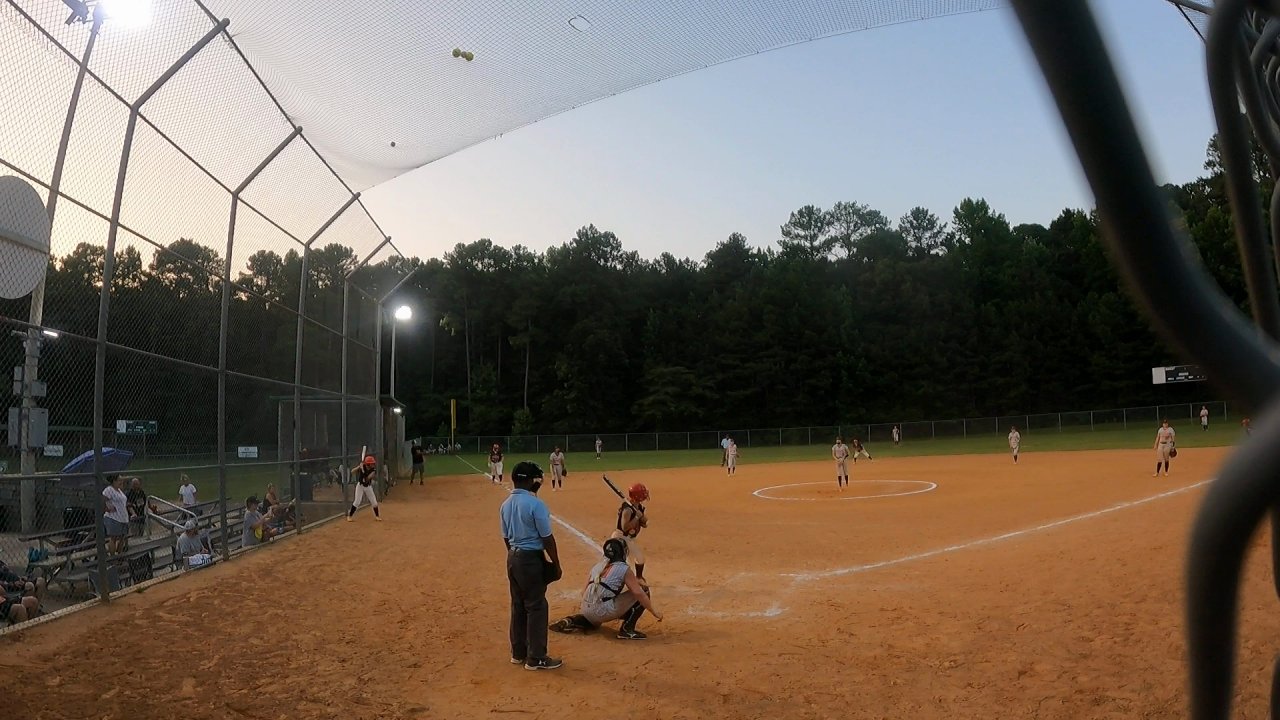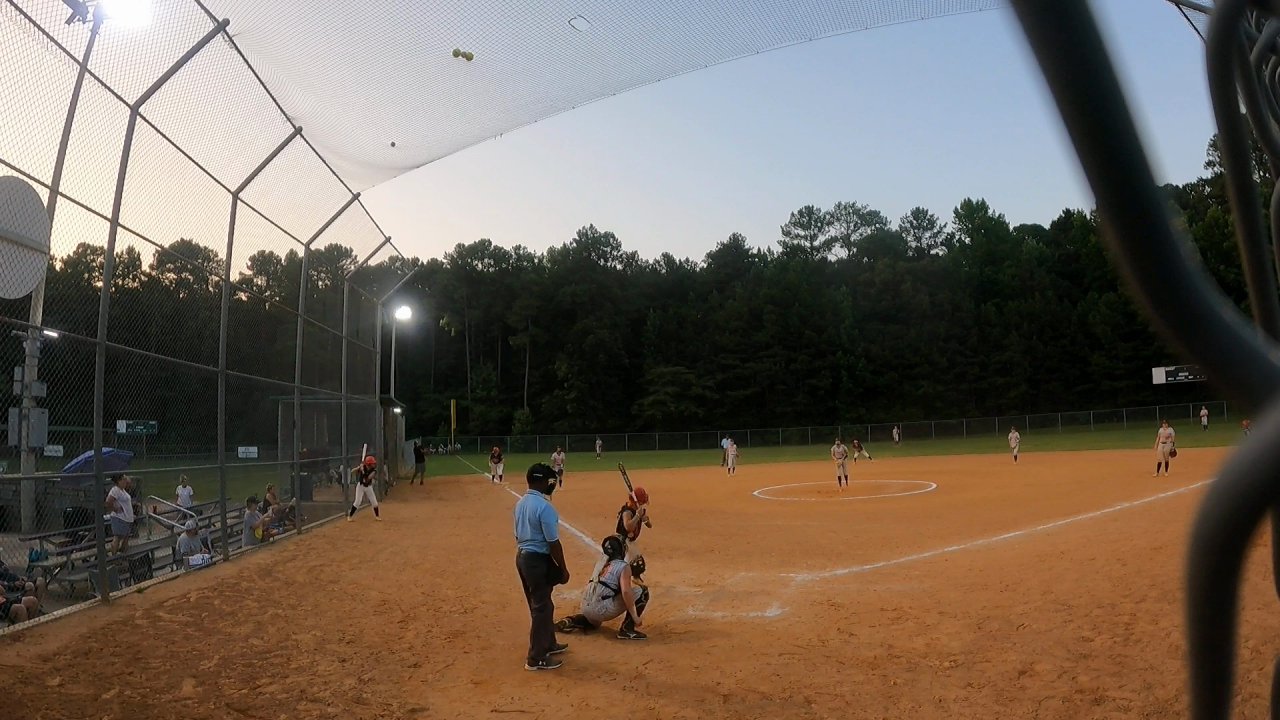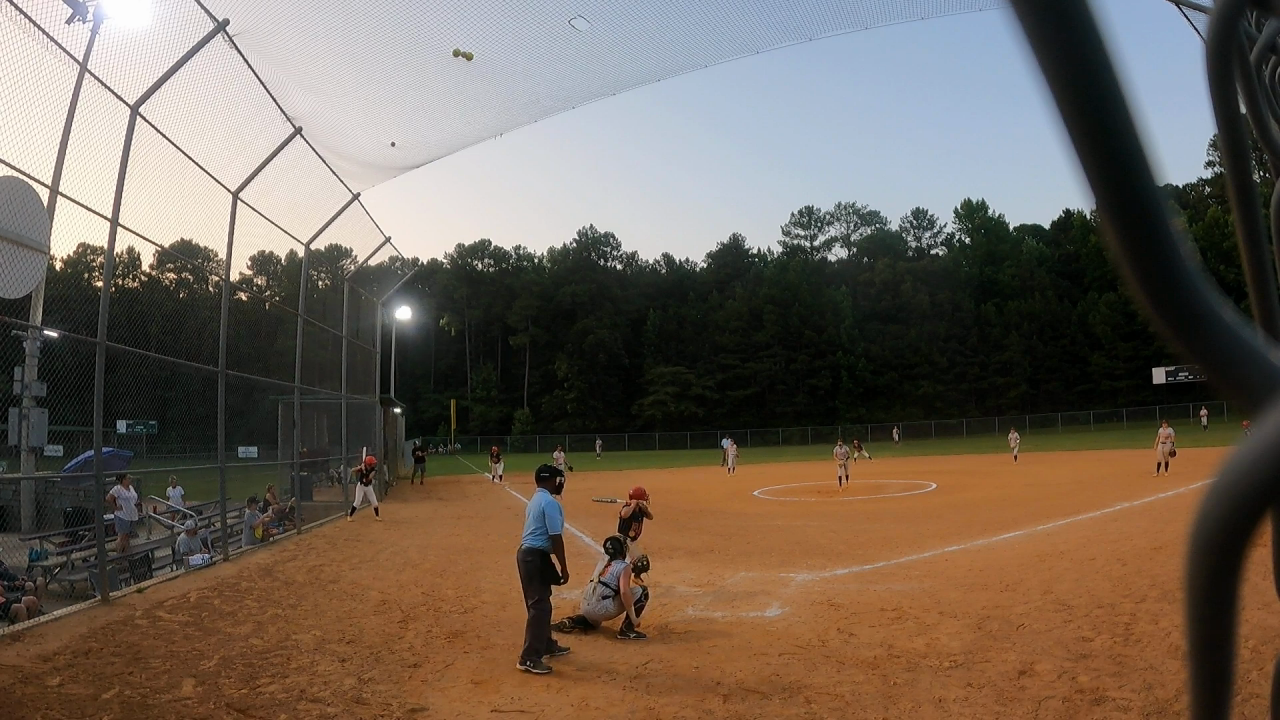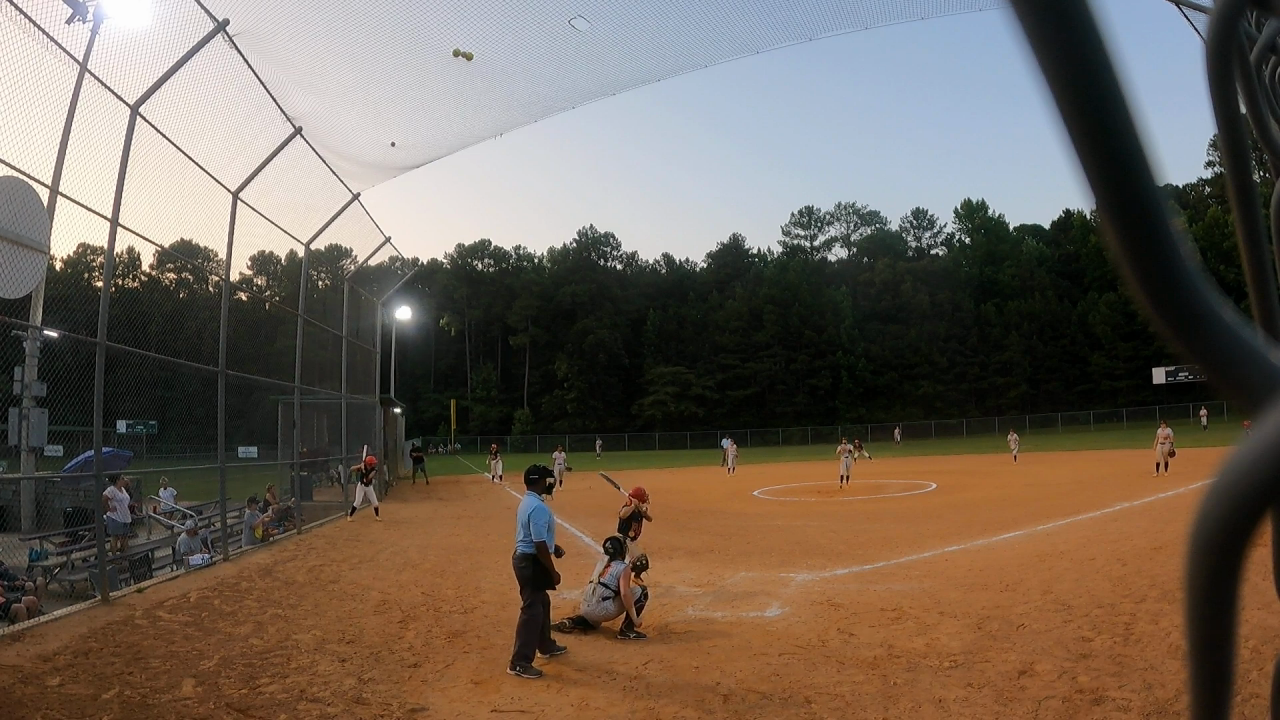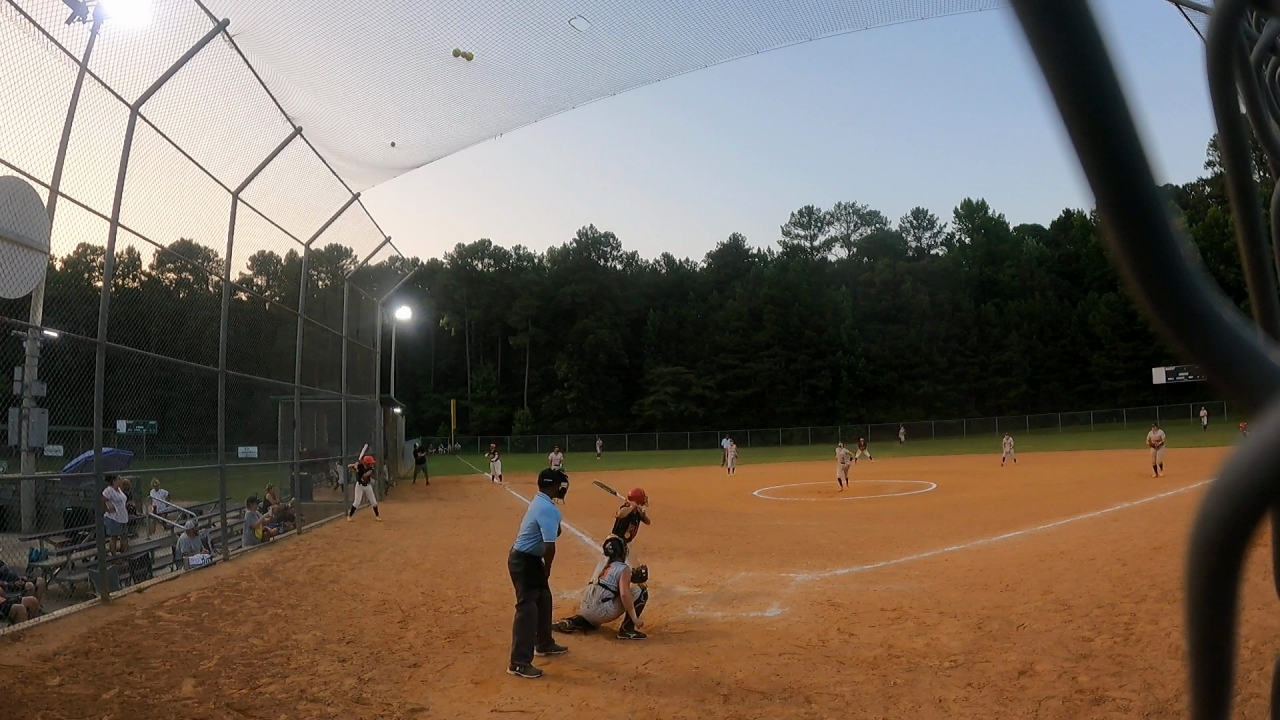
dt=0.7s
person 1, frame 1
left shoulder: (505, 505)
right shoulder: (535, 504)
left elbow: (506, 537)
right elbow: (547, 538)
right wrist: (556, 564)
left hip: (513, 558)
right hip: (531, 559)
left knee: (518, 606)
right knee: (536, 608)
left ankle: (519, 652)
right ankle: (536, 658)
person 1, frame 2
left shoulder: (520, 504)
right shoulder: (544, 507)
right elbow: (553, 542)
right wrist: (563, 569)
left hip: (522, 557)
right hip: (538, 560)
left knee: (539, 605)
right knee: (542, 608)
left ankle: (547, 644)
right ankle: (536, 658)
person 1, frame 3
left shoulder: (535, 500)
right shoulder: (550, 502)
right elbow: (555, 537)
left wrist: (558, 565)
right wrist: (564, 566)
left hip: (527, 553)
right hip: (536, 557)
left knee: (541, 603)
right knee: (539, 606)
left ankle: (547, 646)
right ankle: (529, 657)
person 1, frame 4
left shoulder: (527, 502)
right shoulder: (538, 507)
right elbow: (539, 544)
left wrist: (552, 547)
right wrist: (553, 570)
left hip: (525, 558)
right hip: (531, 562)
left knee: (542, 603)
right knee: (531, 610)
left ankle: (546, 645)
right ankle: (519, 663)
person 1, frame 5
left shoulder: (539, 501)
right shoulder: (549, 508)
right elbow: (549, 545)
left wrist: (553, 538)
right wrist: (547, 568)
left hip: (527, 557)
right hip: (524, 560)
left knee: (544, 600)
right knee: (527, 609)
left ankle: (544, 645)
right ankle: (518, 663)
